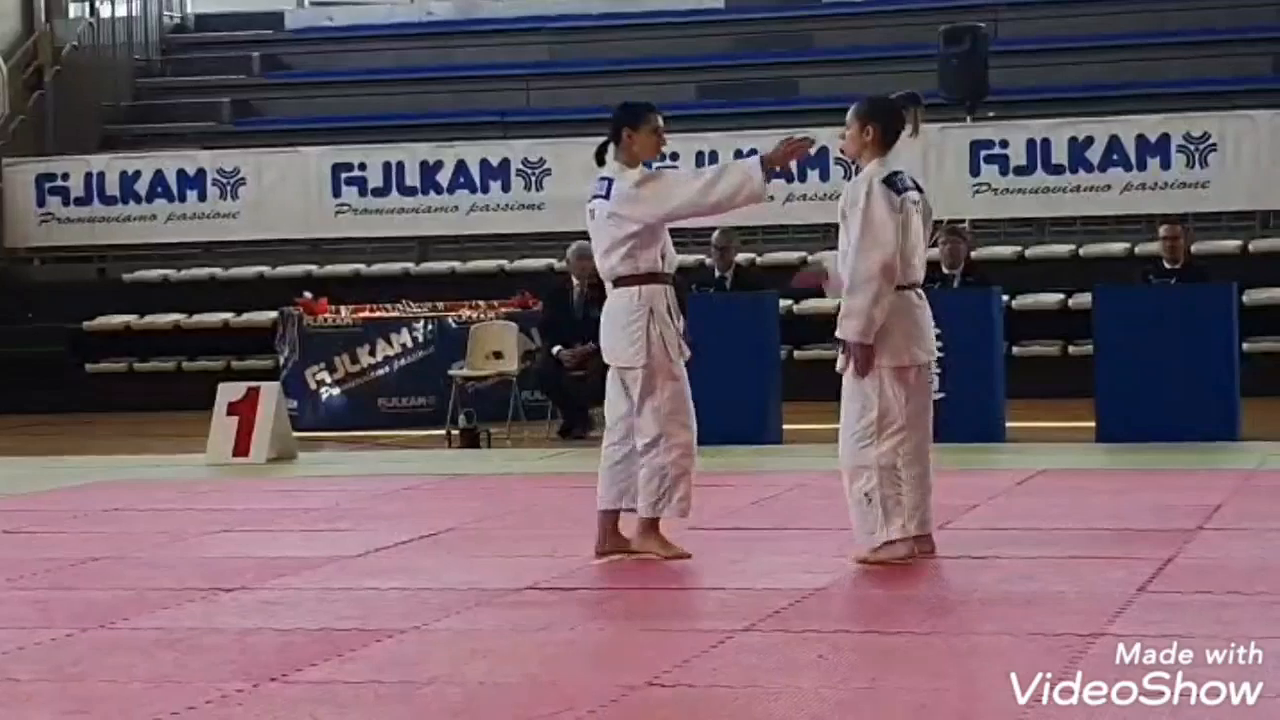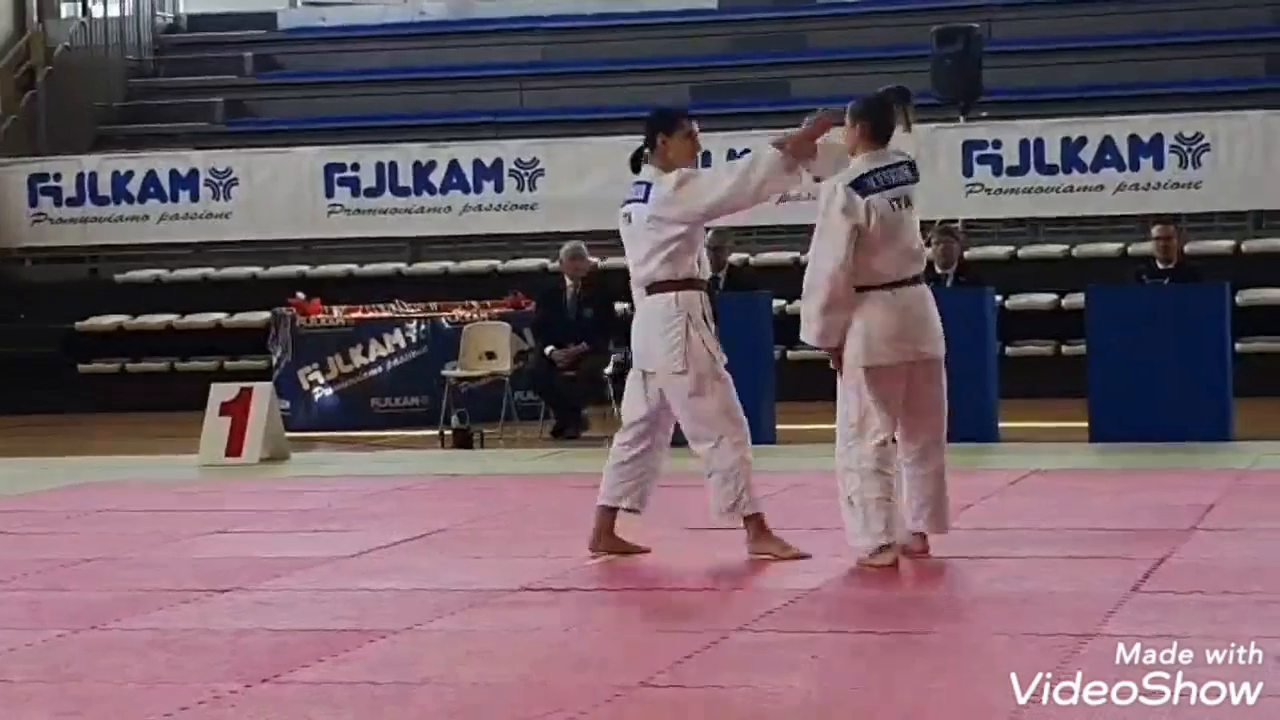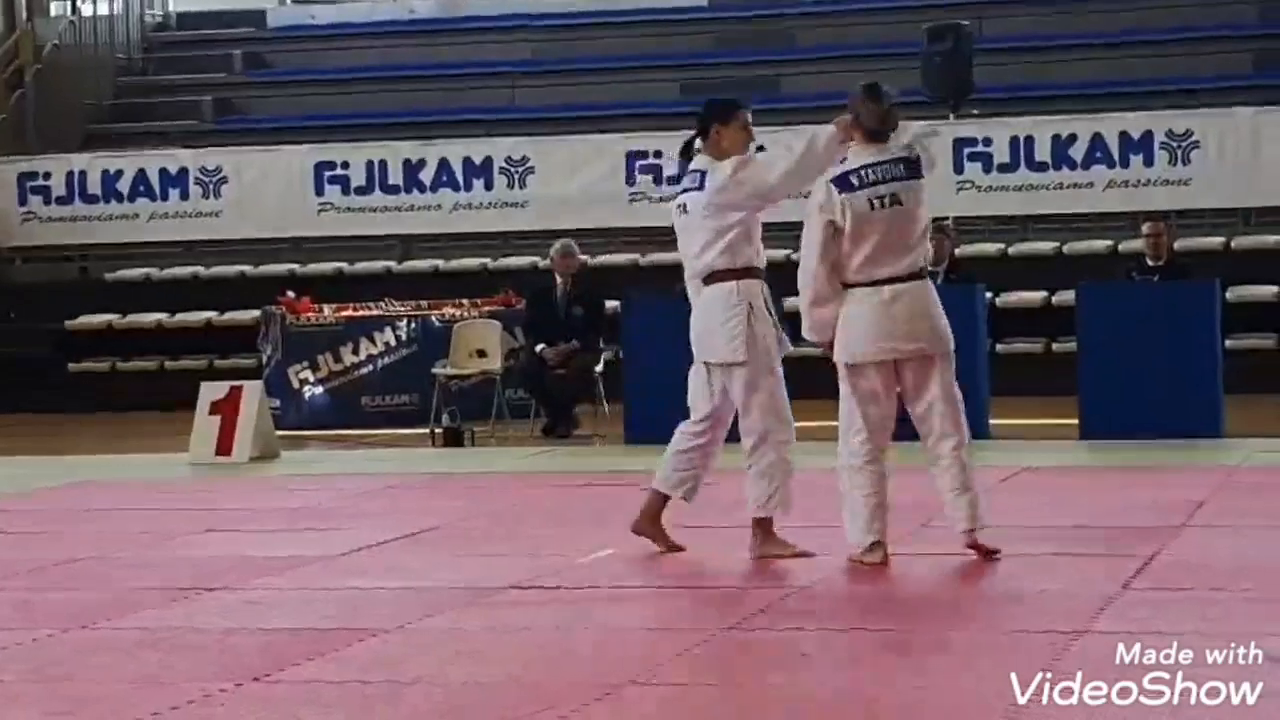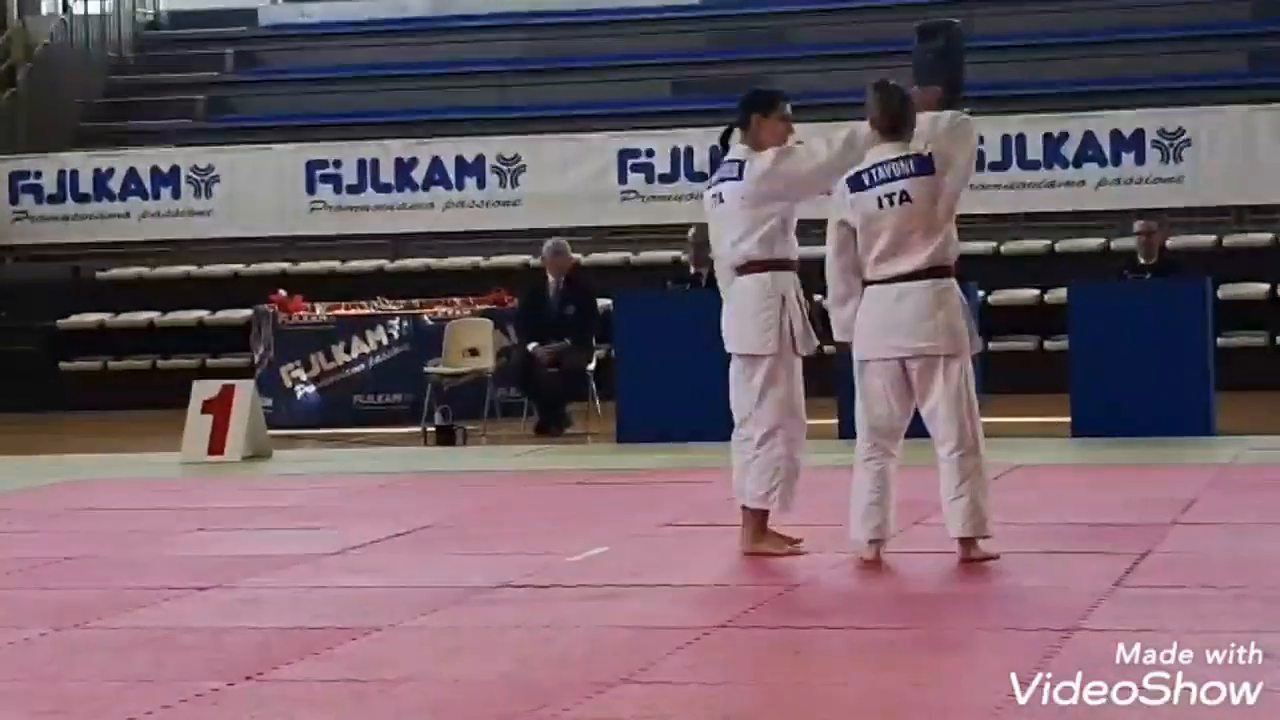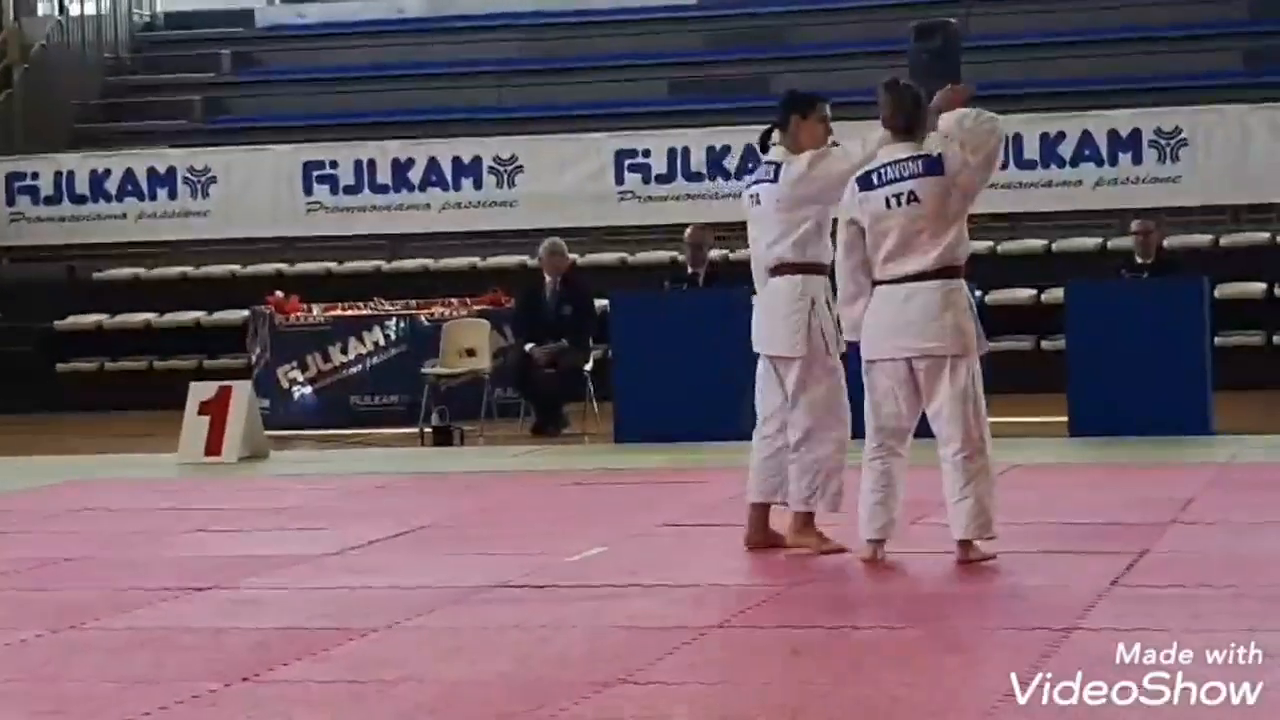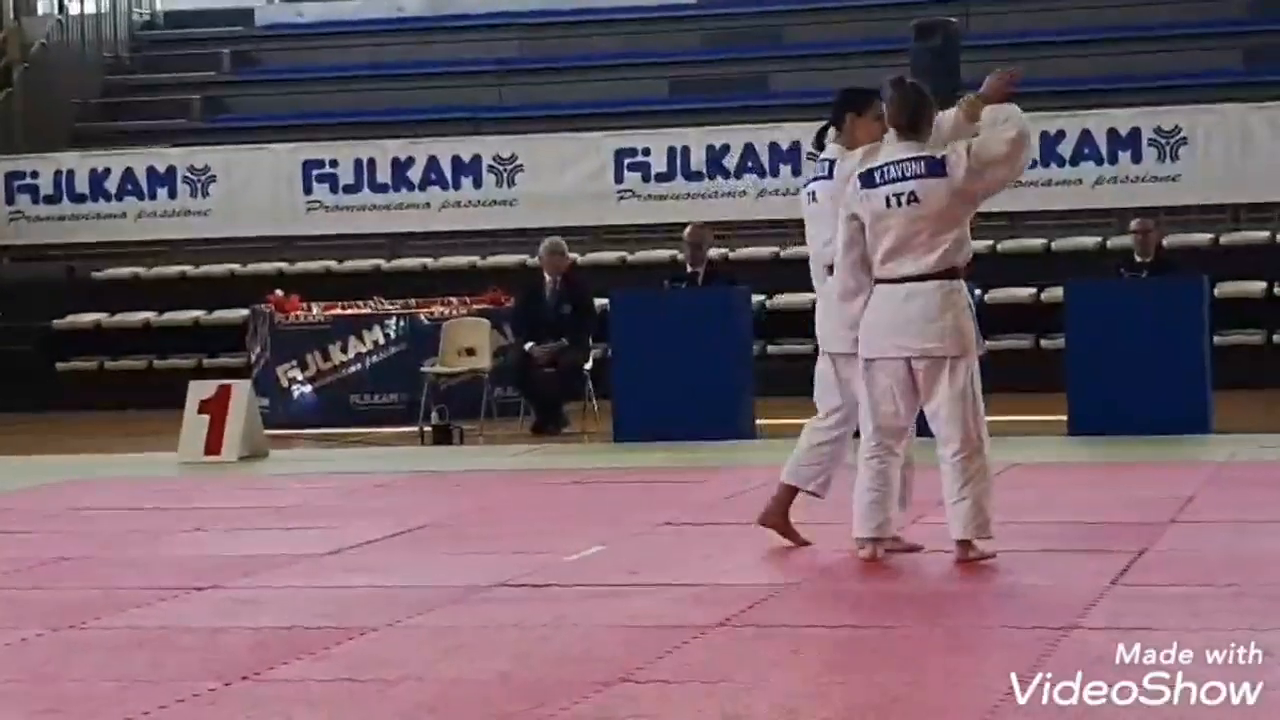
dt=0.3s
person 1, frame 1
left shoulder: (871, 185)
right shoulder: (908, 184)
left elbow: (872, 266)
left wrist: (858, 332)
right wrist: (831, 276)
left hip: (885, 325)
right hip: (912, 317)
left knee: (867, 438)
right knee: (908, 435)
left ankle: (889, 537)
right ankle: (917, 532)
person 1, frame 2
left shoulder: (844, 189)
right shoulder: (908, 170)
left elbow: (830, 269)
left wrist: (827, 333)
left hip: (871, 321)
right hip: (917, 313)
left knee: (865, 440)
right knee: (923, 435)
left ankle: (878, 543)
right ankle: (922, 531)
person 1, frame 3
left shoulder: (832, 186)
right shoulder: (916, 166)
left elbow: (817, 267)
right elbow: (925, 135)
left wrist: (824, 329)
right wrist: (886, 128)
left hip: (864, 318)
right hip: (917, 308)
left knee: (864, 438)
right knee: (945, 427)
left ankle: (869, 541)
right ankle: (969, 528)
person 1, frame 4
left shoulder: (850, 187)
right shoulder: (936, 164)
left elbow: (840, 271)
right elbow: (961, 124)
left wrist: (849, 328)
right wrist: (920, 116)
left hip: (878, 316)
right hip: (934, 308)
left knee: (876, 437)
right knee: (956, 433)
left ankle: (871, 538)
right ankle: (968, 536)
person 1, frame 5
left shoulder: (860, 186)
right shoulder: (950, 163)
left elbow: (850, 270)
right elbow: (988, 126)
left wrist: (859, 327)
right wrist: (942, 114)
left hip: (886, 316)
right hip: (941, 309)
left knee: (884, 437)
right knee: (961, 434)
left ankle: (873, 538)
right ankle: (968, 537)
person 1, frame 6
left shoulder: (863, 181)
right shoulder: (955, 167)
left elbow: (850, 266)
right elbow: (1016, 139)
left wrist: (855, 323)
right wrist: (991, 103)
left hip: (883, 315)
right hip: (941, 311)
left knee: (881, 435)
right knee: (960, 433)
left ankle: (872, 536)
right ankle: (968, 537)
person 2, frame 1
left shoulder: (612, 186)
right shoulder: (633, 187)
right elbow: (700, 189)
right wrist: (768, 161)
left hip: (628, 311)
right hip: (642, 314)
left knee: (626, 428)
right knee: (667, 426)
left ankle: (610, 533)
right ankle: (649, 530)
person 2, frame 2
left shoulder: (638, 196)
right shoulder: (673, 191)
right elbow: (740, 181)
right wrist: (797, 143)
left hip: (655, 321)
right hip: (680, 323)
left knee: (642, 429)
right knee: (723, 429)
left ankle: (604, 530)
right ankle: (758, 533)
person 2, frame 3
left shoulder: (689, 186)
right shoulder: (728, 178)
right elbow: (794, 162)
right wrist: (849, 126)
left hip: (710, 308)
right hip: (739, 308)
left knee: (705, 422)
right knee: (768, 426)
left ankle: (650, 514)
right ankle: (763, 533)
person 2, frame 4
left shoulder: (722, 179)
right shoulder: (767, 169)
right elbow: (836, 153)
left hip: (741, 300)
right hip: (769, 300)
left knee: (753, 420)
right knee: (778, 419)
left ankle: (754, 524)
right ankle: (757, 531)
person 2, frame 5
left shoulder: (761, 177)
right shoulder: (806, 171)
right elbow: (869, 152)
left hip: (774, 302)
right hip: (801, 302)
left knee: (778, 419)
right knee: (821, 418)
left ankle: (758, 525)
right ankle: (803, 525)
person 2, frame 6
left shoulder: (822, 172)
right shoulder: (858, 168)
right wrist: (980, 100)
left hip: (837, 304)
right hip: (861, 302)
left knee: (834, 414)
left ankle: (779, 508)
person 3, frame 1
left shoulder: (604, 292)
right shoulder: (556, 293)
right elbow: (546, 329)
left wrist: (589, 348)
right wrist: (558, 351)
left hip: (595, 351)
right hip: (563, 351)
left knee: (597, 369)
right knee: (544, 369)
left ankle: (578, 418)
right ankle: (574, 417)
person 3, frame 2
left shoulder: (599, 292)
right shoulder: (549, 294)
left elbow: (606, 330)
right elbow: (539, 330)
left wrist: (582, 348)
right wrist: (551, 351)
left hip: (590, 351)
right hip: (557, 352)
left knee: (589, 369)
right knee: (537, 369)
left ankle: (571, 417)
right ankle: (566, 417)
person 3, frame 3
left shoulder: (589, 290)
right shoulder: (539, 292)
left elbow: (597, 328)
right elbow: (529, 328)
left wrist: (572, 346)
right wrist: (542, 349)
left hip: (580, 349)
right hip: (547, 349)
left knee: (580, 367)
right knee: (529, 367)
left ankle: (563, 416)
right ankle: (556, 415)
person 3, frame 4
left shoulder: (582, 288)
right shoulder: (532, 290)
left elbow: (589, 326)
right elbow: (522, 325)
left wrist: (565, 344)
right wrist: (534, 347)
left hip: (572, 347)
right hip: (539, 348)
left knee: (572, 363)
right knee: (520, 363)
left ankle: (554, 414)
right ankle: (549, 413)
person 3, frame 5
left shoulder: (578, 289)
right shoulder: (529, 289)
left elbow: (586, 326)
right elbow: (518, 326)
left wrist: (562, 345)
right wrist: (531, 348)
left hip: (569, 347)
right hip: (536, 348)
left knee: (569, 364)
right knee: (517, 364)
left ankle: (551, 414)
right ankle: (547, 414)
person 3, frame 6
left shoulder: (578, 287)
right shoulder: (529, 288)
left elbow: (586, 326)
right elbow: (518, 325)
left wrist: (562, 344)
right wrist: (531, 347)
left hip: (569, 346)
right hip: (536, 347)
left knee: (570, 362)
right knee: (516, 363)
left ankle: (551, 413)
right ankle: (546, 413)
